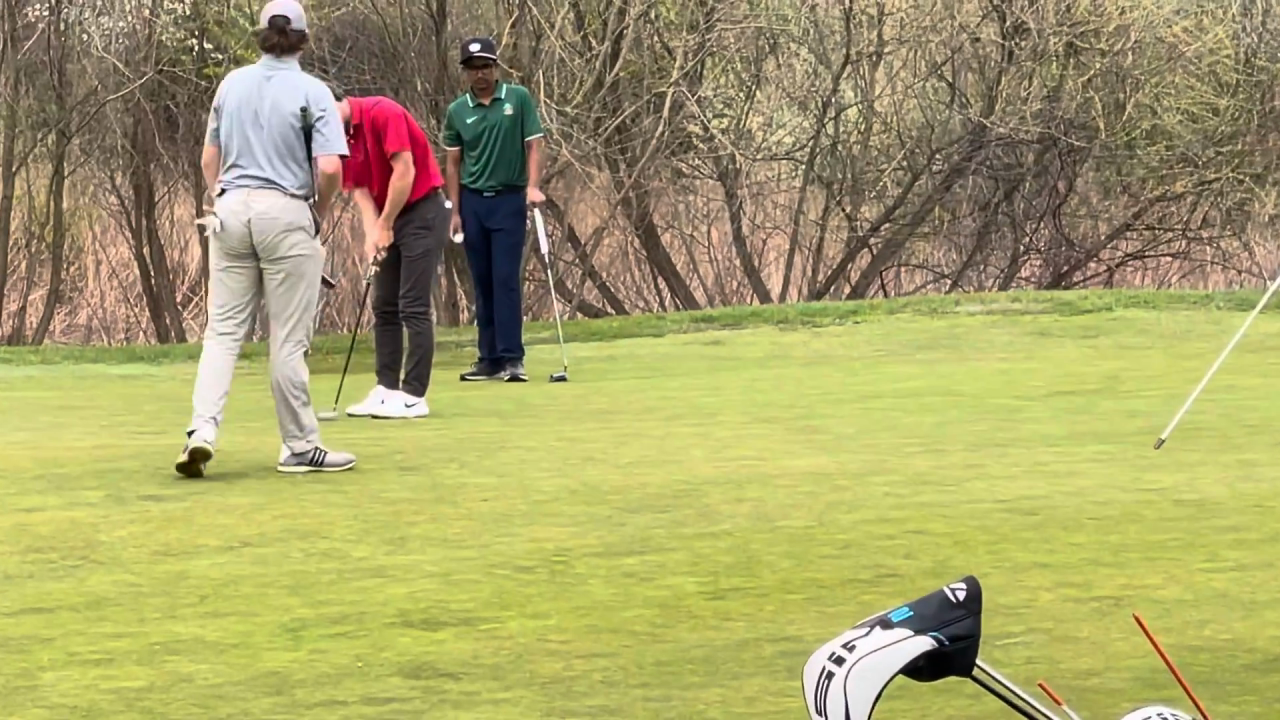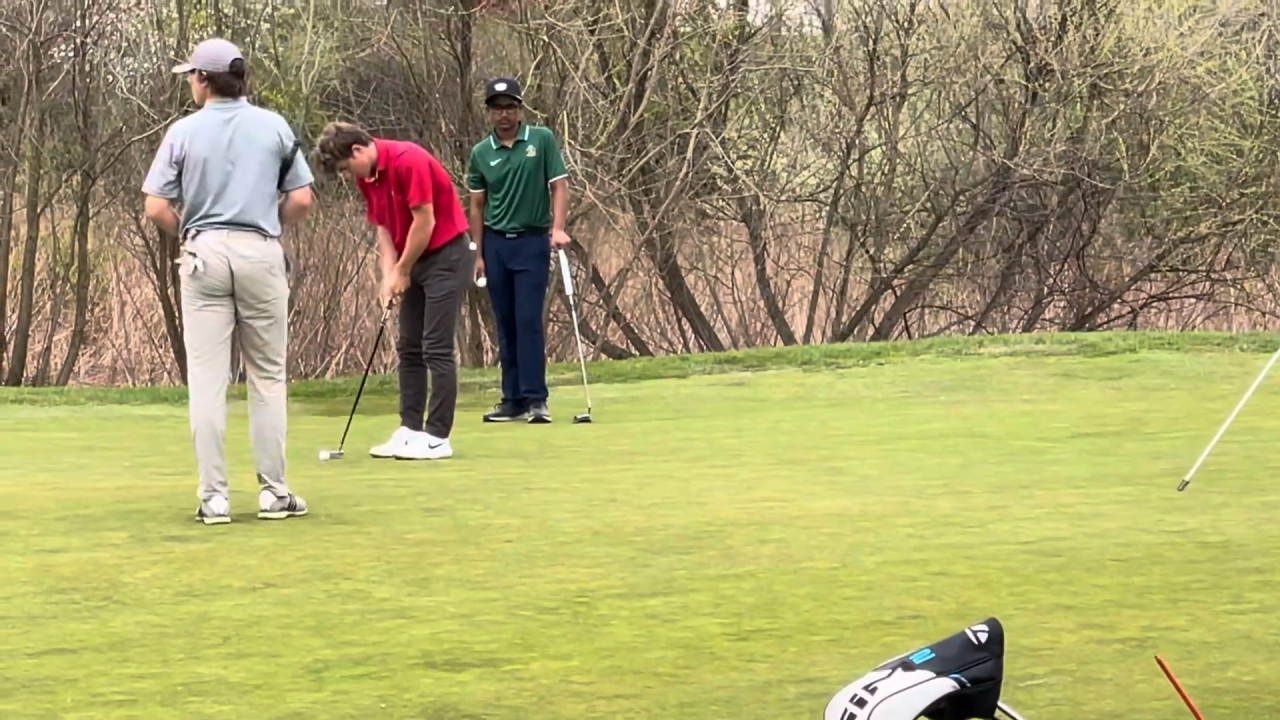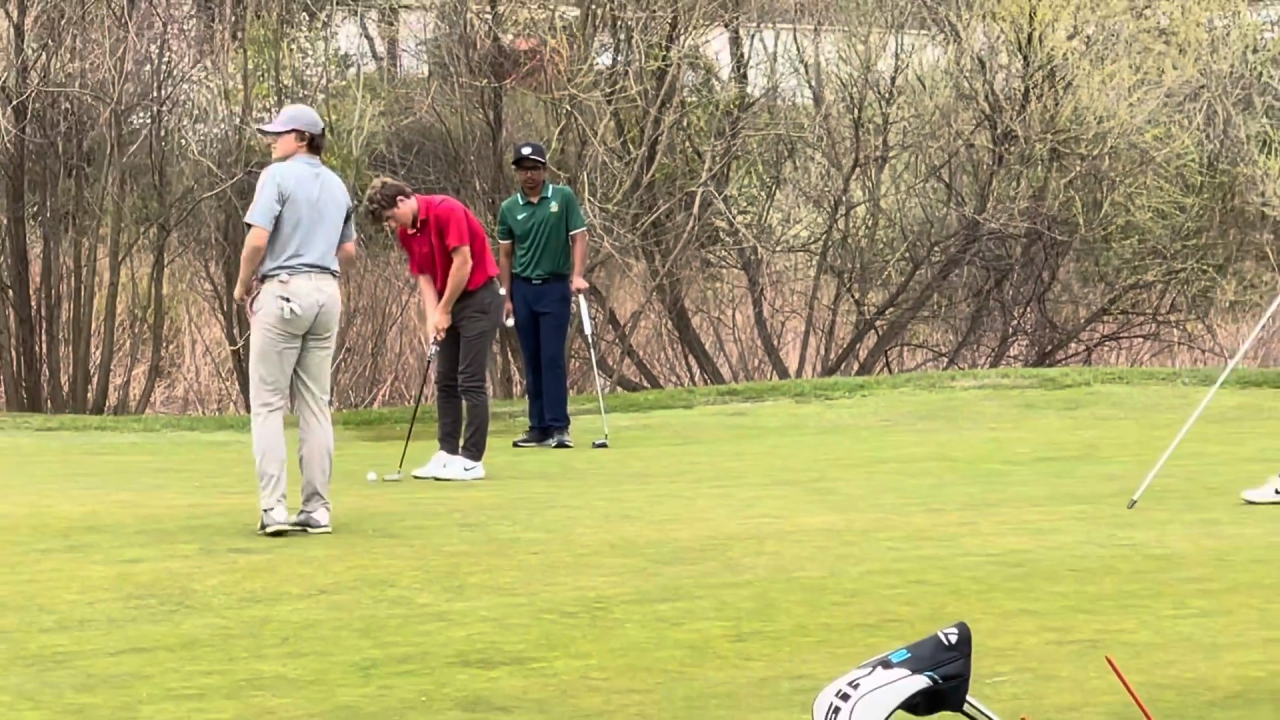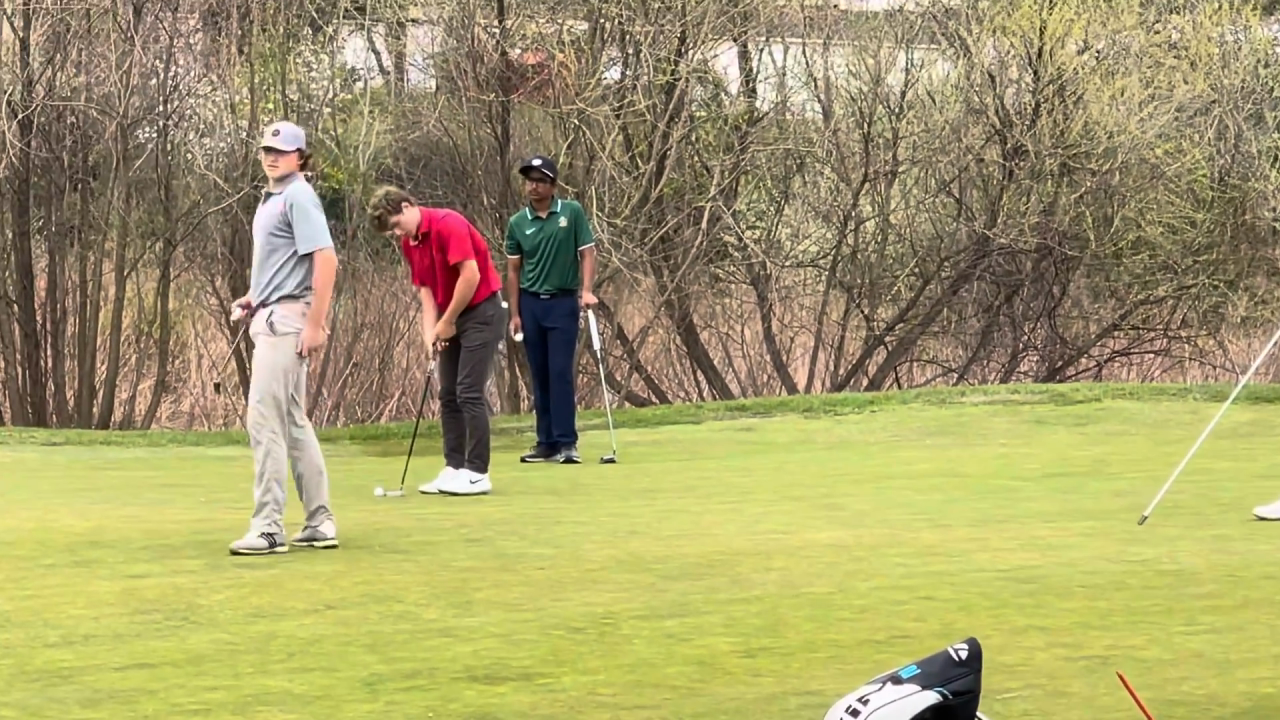
dt=0.7s
person 1, frame 1
left shoulder: (231, 83)
right shoulder: (313, 90)
left elbow: (210, 159)
right elbow: (329, 168)
right wrist: (321, 213)
left hip: (231, 209)
right hip: (285, 213)
left knee: (224, 330)
right knee: (288, 339)
left ankle: (202, 429)
right ankle: (299, 447)
person 1, frame 2
left shoulder: (183, 131)
right shoulder: (273, 125)
left elbow: (156, 209)
right elbow: (301, 200)
left hip: (204, 256)
right hip: (261, 255)
left knee: (207, 380)
right knee: (267, 379)
left ankle: (214, 496)
right ankle: (274, 492)
person 1, frame 3
left shoulder: (277, 175)
right shoulder: (337, 185)
left elbow: (256, 240)
right elbow: (347, 250)
left wrist: (244, 283)
left hip: (282, 294)
right hip: (326, 294)
left knee: (268, 405)
right knee: (315, 406)
left ankle: (275, 507)
right ankle: (316, 508)
person 1, frame 4
left shoulder: (298, 196)
right shoulder: (270, 197)
left elbow: (326, 259)
left wrist: (316, 323)
right wrist: (250, 297)
left hip: (285, 319)
right hip: (268, 317)
left knee: (264, 422)
right knee: (292, 423)
left ankle: (269, 527)
right ankle: (319, 522)
person 2, frame 1
left shoulder: (519, 98)
right shoulder: (457, 111)
left elbow: (534, 145)
right elbow: (453, 163)
left wrist: (533, 186)
right wrist: (454, 211)
left hip: (509, 199)
right hip: (472, 202)
left knee: (506, 280)
right knee: (482, 283)
left ankle: (512, 357)
right ankle: (490, 358)
person 2, frame 2
left shoulder: (542, 140)
right shoulder: (480, 153)
left elbow: (559, 185)
right elbow: (477, 206)
left wrist: (558, 228)
right wrist: (478, 254)
left hip: (532, 241)
right hip: (495, 243)
left knee: (528, 321)
right knee: (505, 325)
left ankle: (536, 399)
right ankle: (513, 399)
person 2, frame 3
left shoulder: (564, 197)
right shoulder: (508, 208)
left elbow: (578, 237)
right elbow: (505, 255)
left wrist: (577, 275)
right wrist: (506, 297)
left hip: (555, 287)
right hip: (522, 289)
left knee: (553, 358)
right knee: (531, 361)
left ankle: (558, 427)
right ankle: (539, 427)
person 2, frame 4
left shoulder: (573, 212)
right shoulder: (517, 223)
left elbow: (587, 252)
right elbow: (513, 270)
left wrist: (587, 290)
right wrist: (514, 314)
left hip: (563, 302)
right hip: (530, 303)
left knee: (561, 373)
right knee: (539, 376)
left ankle: (566, 442)
right ankle: (546, 442)
person 3, frame 1
left shoulder: (382, 112)
left elbow: (405, 171)
right elbow: (359, 188)
left wrist: (385, 226)
right wrist: (371, 233)
left hip: (423, 212)
right hip: (387, 219)
left knee: (414, 306)
right knee: (384, 306)
person 3, frame 2
left shoulder: (408, 159)
right shoulder: (366, 179)
left elbow: (425, 221)
right elbow: (384, 227)
left wrist: (401, 272)
right wrist: (388, 276)
left hip: (446, 255)
right hip: (413, 260)
left knee: (436, 348)
right knee: (409, 348)
person 3, frame 3
left shoulder: (446, 209)
right shoulder: (406, 233)
left elbow: (464, 262)
right elbow: (424, 276)
left wrist: (444, 311)
right wrist: (432, 317)
left hip: (479, 298)
right hip: (449, 303)
left knee: (470, 381)
right knee: (445, 381)
left ankle: (472, 460)
right ankle: (448, 453)
person 3, frame 4
left shoulder: (448, 224)
right shoulder: (409, 243)
left elbow: (471, 274)
right elbow: (426, 287)
left wrist: (447, 320)
right wrist: (430, 329)
left hip: (480, 312)
right hip: (452, 318)
left knee: (470, 392)
right knee: (449, 396)
left ankle: (477, 473)
right ankle: (455, 468)
